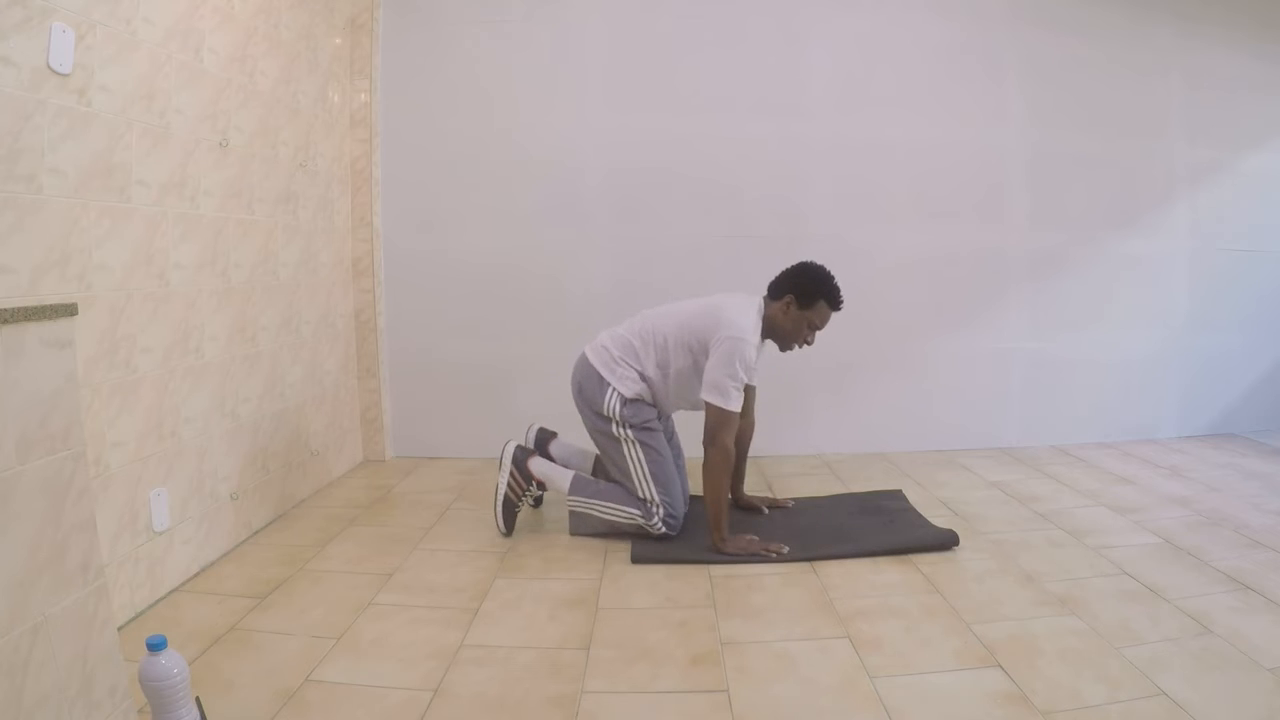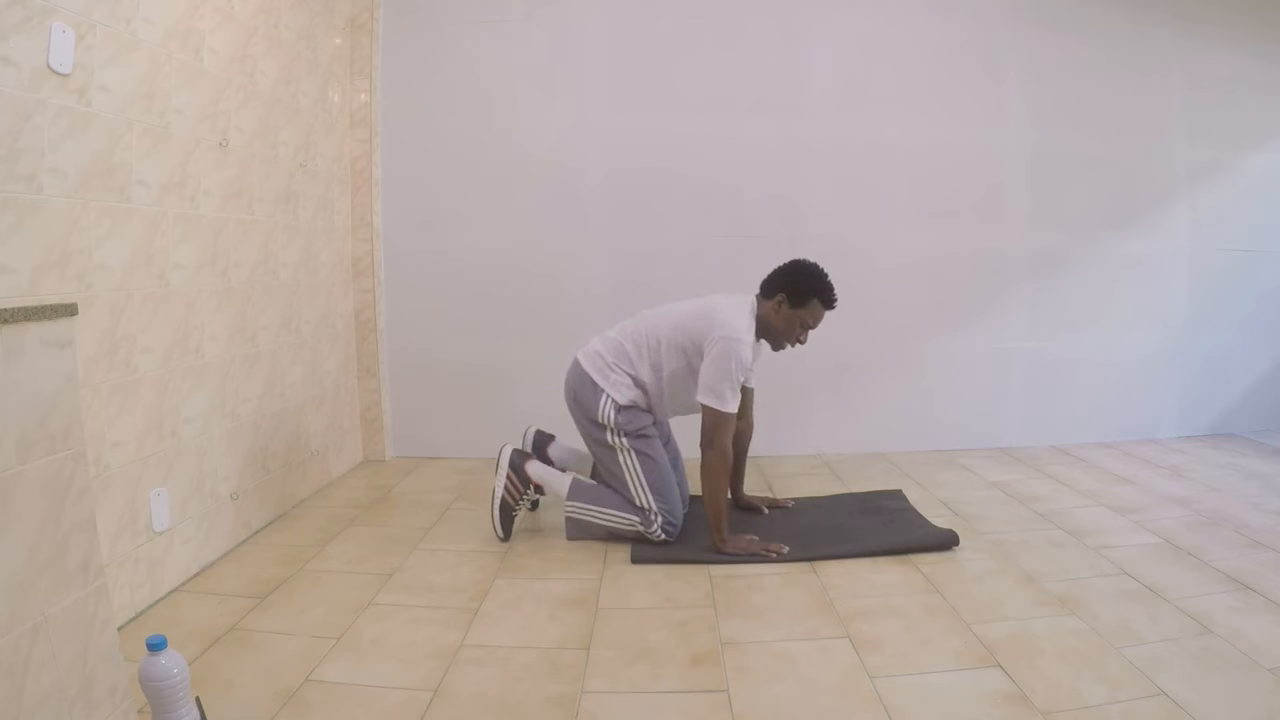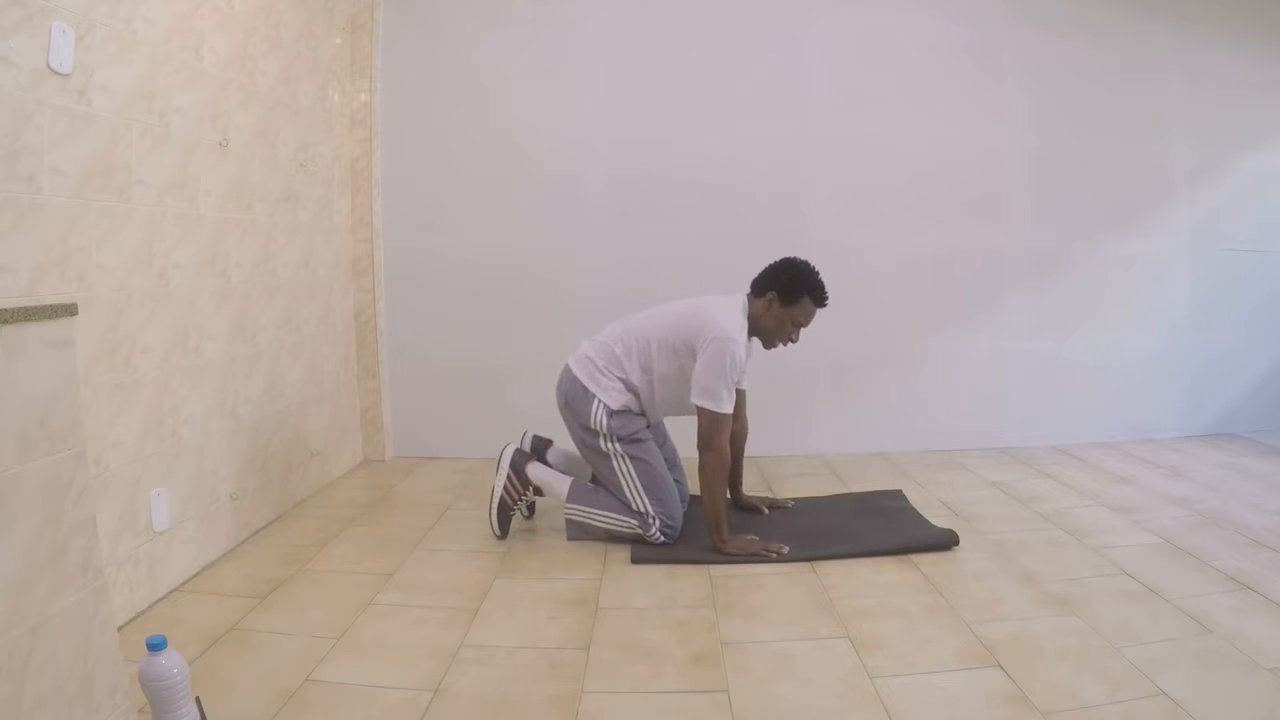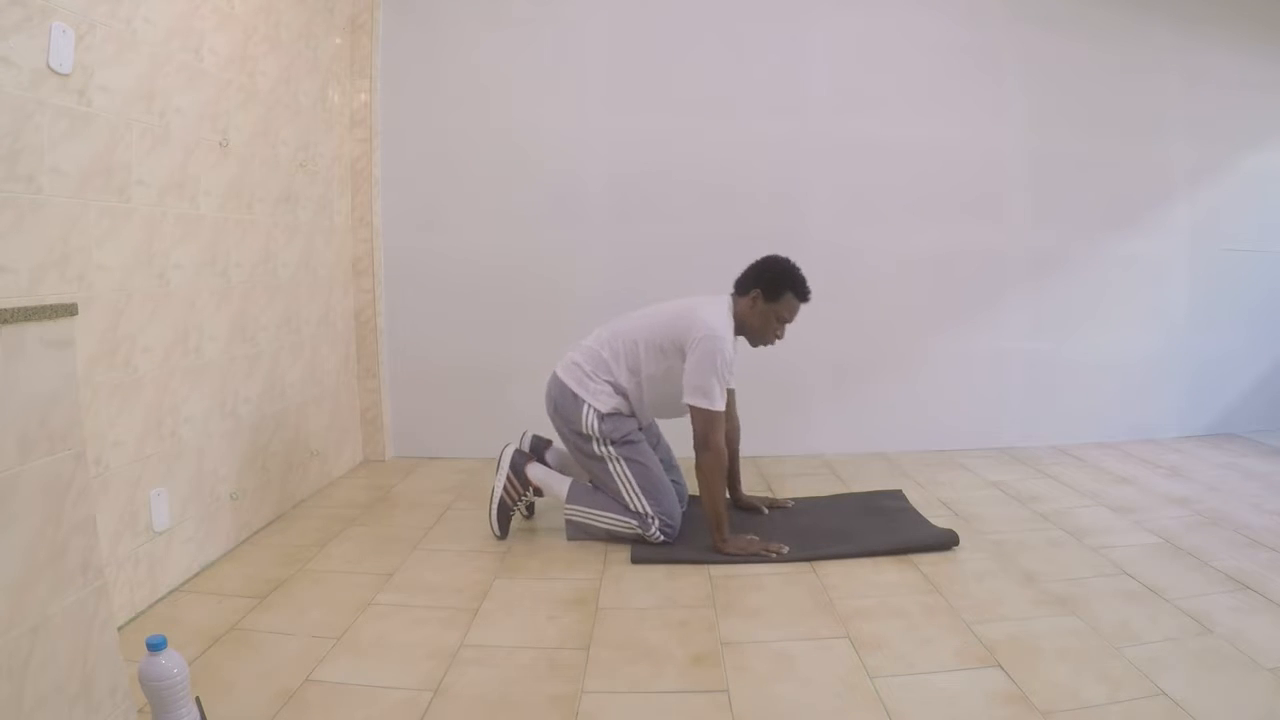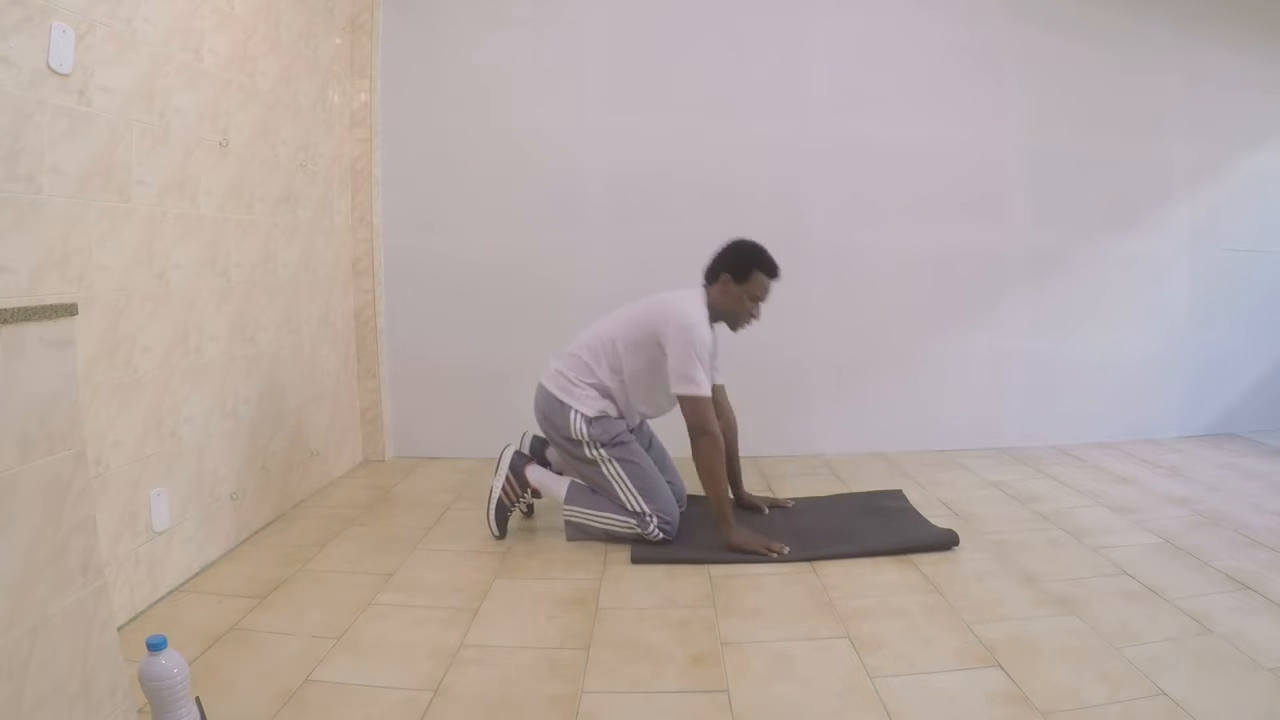
dt=0.2s
person 1, frame 1
left shoulder: (750, 322)
right shoulder: (739, 336)
left elbow: (743, 420)
right elbow: (717, 441)
left wrist: (738, 493)
right wrist: (722, 536)
left hip: (630, 383)
right hip: (609, 383)
left knee: (673, 497)
right knee: (662, 514)
left ankle: (551, 450)
right ankle: (532, 469)
person 1, frame 2
left shoulder: (745, 323)
right shoulder: (733, 337)
left elbow: (742, 421)
right elbow: (716, 443)
left wrist: (738, 493)
right wrist: (722, 538)
left hip: (623, 387)
right hip: (604, 390)
left knee: (674, 497)
right knee: (662, 521)
left ankle: (548, 453)
right ankle: (529, 474)
person 1, frame 3
left shoulder: (733, 321)
right shoulder: (726, 337)
left elbow: (736, 422)
right elbow: (713, 445)
left wrist: (737, 493)
right wrist: (722, 538)
left hip: (616, 392)
right hip: (596, 396)
left knee: (676, 496)
right knee: (661, 522)
left ankle: (546, 457)
right ankle: (530, 476)
person 1, frame 4
left shoulder: (717, 321)
right shoulder: (713, 336)
left elbow: (727, 421)
right elbow: (709, 444)
left wrist: (737, 494)
right wrist: (723, 536)
left hip: (609, 399)
right hip: (585, 401)
left knee: (674, 495)
right knee: (662, 522)
left ankle: (548, 457)
right ankle: (529, 474)
person 1, frame 5
left shoulder: (697, 320)
right shoulder: (689, 324)
left elbow: (722, 414)
right elbow: (704, 431)
left wrist: (740, 494)
right wrist: (728, 527)
left hip: (607, 407)
right hip: (576, 408)
left knee: (673, 497)
right knee: (659, 520)
left ankle: (547, 458)
right ankle: (528, 477)
